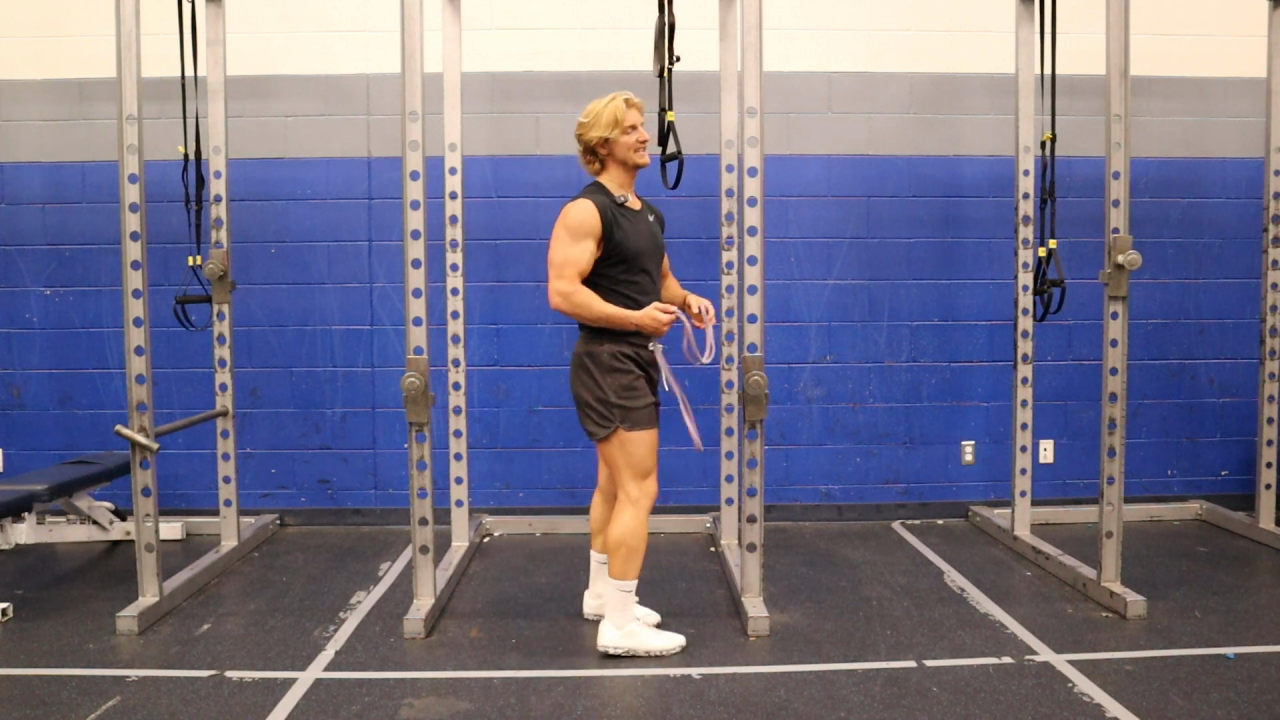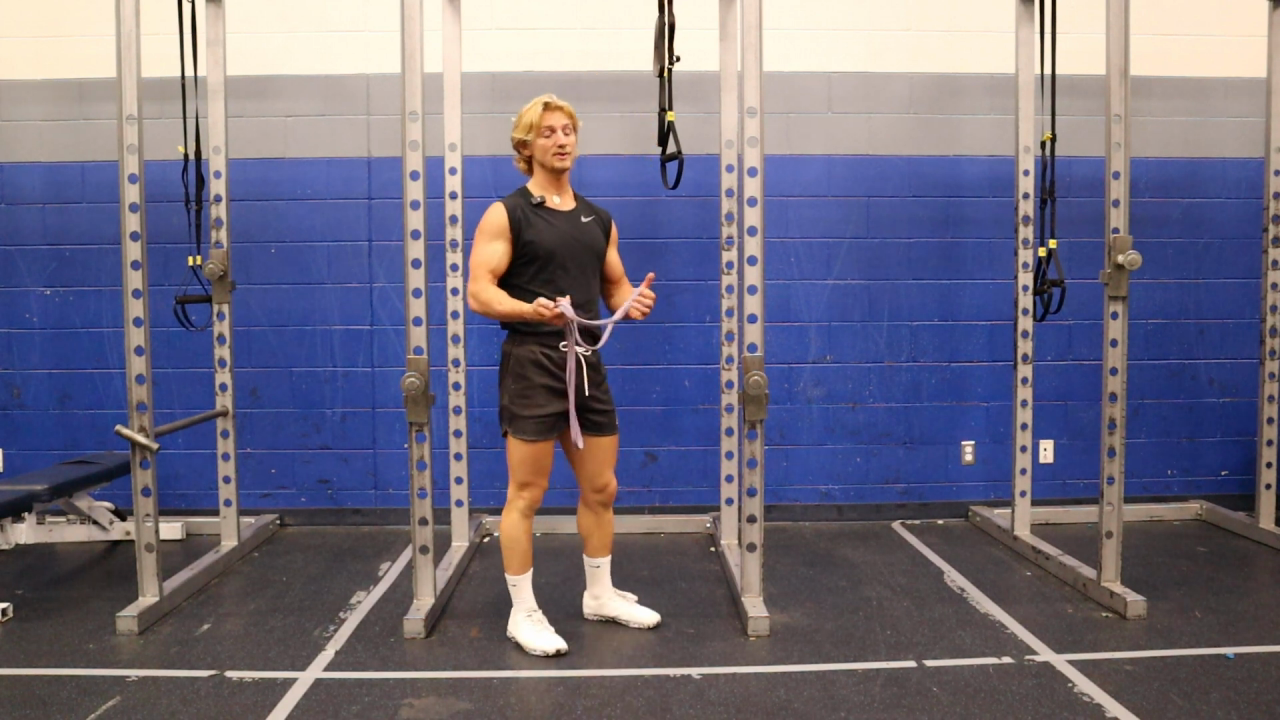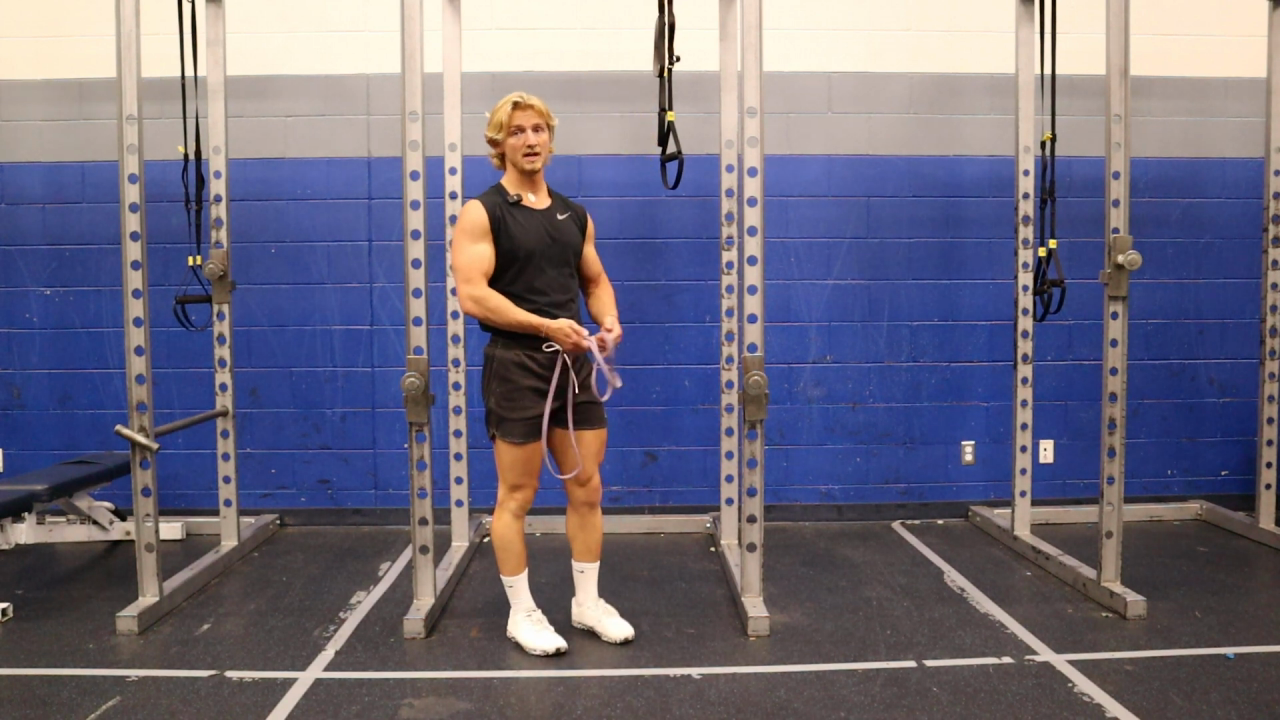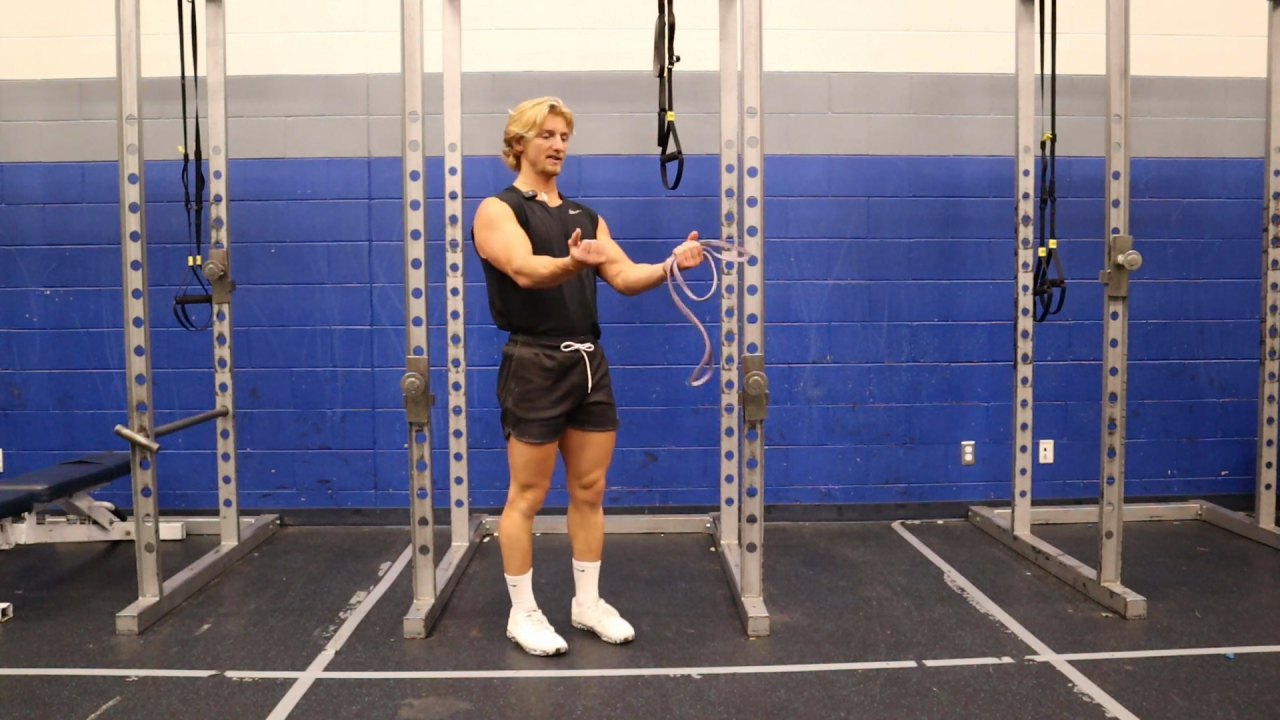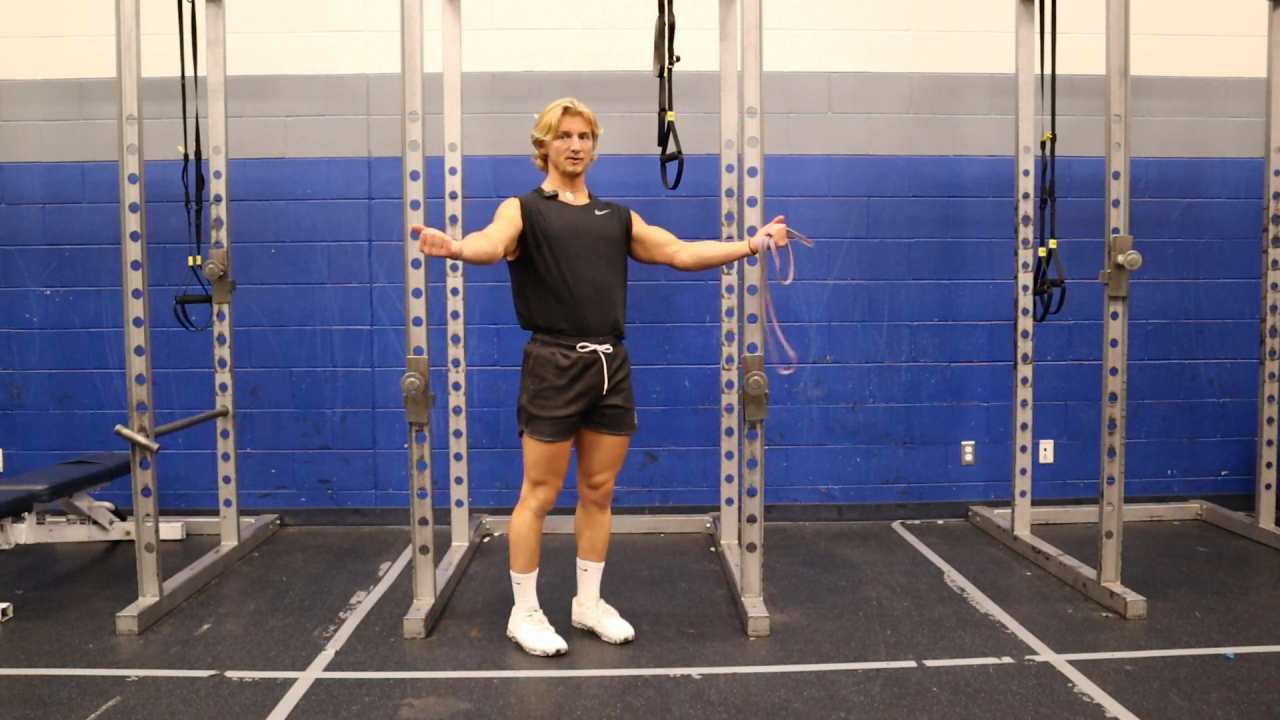
dt=1s
person 1, frame 1
left shoulder: (648, 213)
right shoulder: (585, 211)
right elbow: (563, 294)
left wrist: (685, 300)
right wrist: (638, 318)
left hip: (635, 361)
right hip: (607, 361)
left knee: (614, 486)
right knee: (639, 491)
left ankle: (601, 593)
right ankle: (620, 626)
person 1, frame 2
left shoulder: (599, 219)
right shoulder: (506, 214)
left elbow: (615, 286)
right elbow: (478, 293)
left wrist: (633, 301)
right wrist: (530, 310)
left hip: (588, 362)
right hip: (533, 363)
left knee: (601, 490)
right knee: (527, 495)
left ankle: (600, 594)
right ankle: (523, 613)
person 1, frame 3
left shoulder: (575, 215)
right shoulder: (482, 212)
left elbow: (595, 280)
right elbow: (472, 296)
left wrist: (609, 321)
right wrist: (546, 326)
left hip: (575, 364)
right hip: (518, 365)
left knee: (587, 489)
right knee: (517, 496)
left ankle: (588, 601)
right ankle: (522, 612)
person 1, frame 4
left shoulder: (585, 215)
right shoulder: (497, 210)
left elbow: (623, 275)
right elbow: (525, 270)
left wrist: (671, 264)
right wrist: (573, 262)
left hip: (590, 362)
right hip: (534, 364)
left knee: (590, 491)
right knee: (527, 495)
left ankle: (588, 601)
right ankle: (523, 612)
person 1, frame 5
left shoulder: (617, 217)
right shoulder: (523, 210)
left elbow: (681, 253)
right elbow: (493, 242)
left wrist: (754, 243)
right wrist: (456, 248)
left hip: (612, 364)
right hip: (554, 363)
left knee: (599, 492)
right knee: (539, 495)
left ankle: (588, 602)
right ankle: (524, 612)
